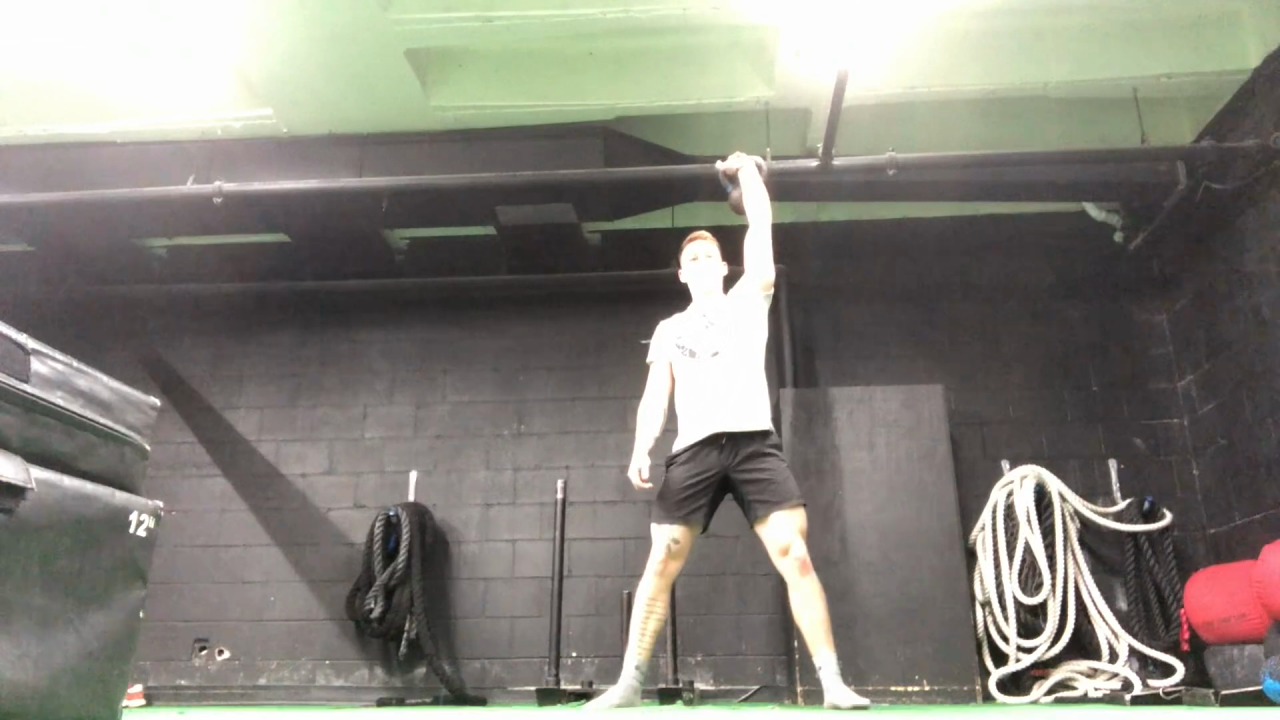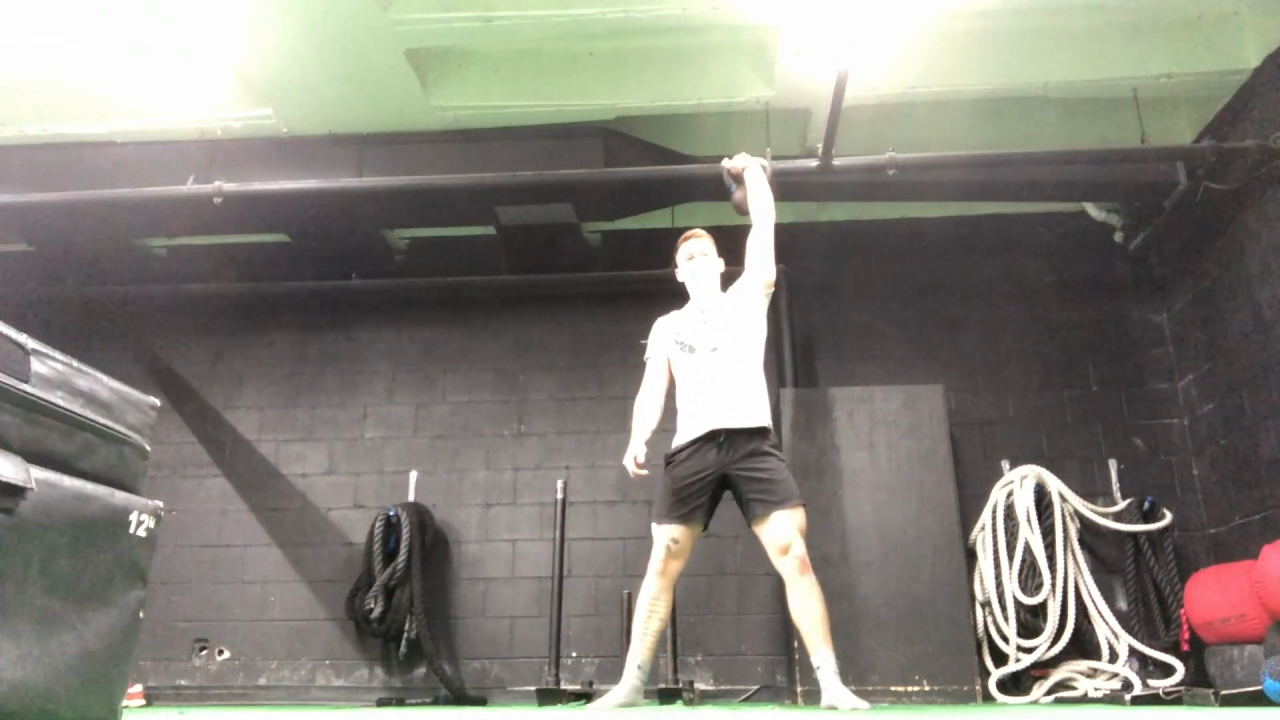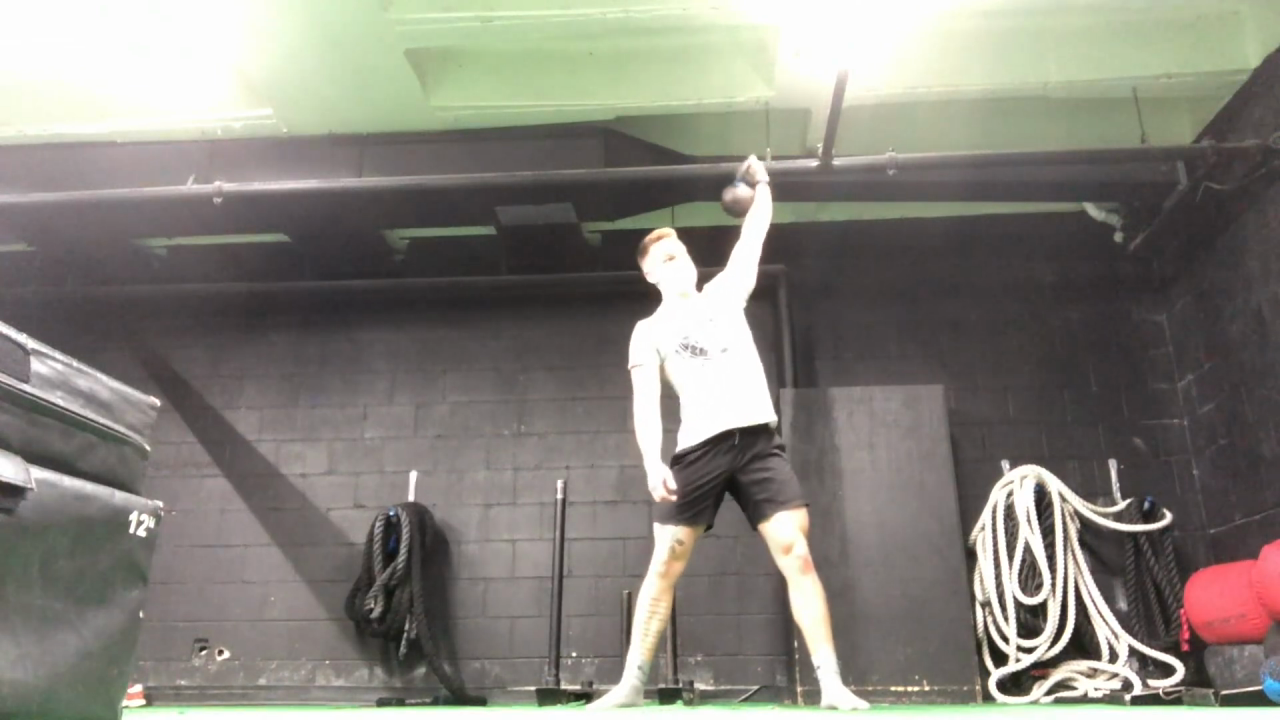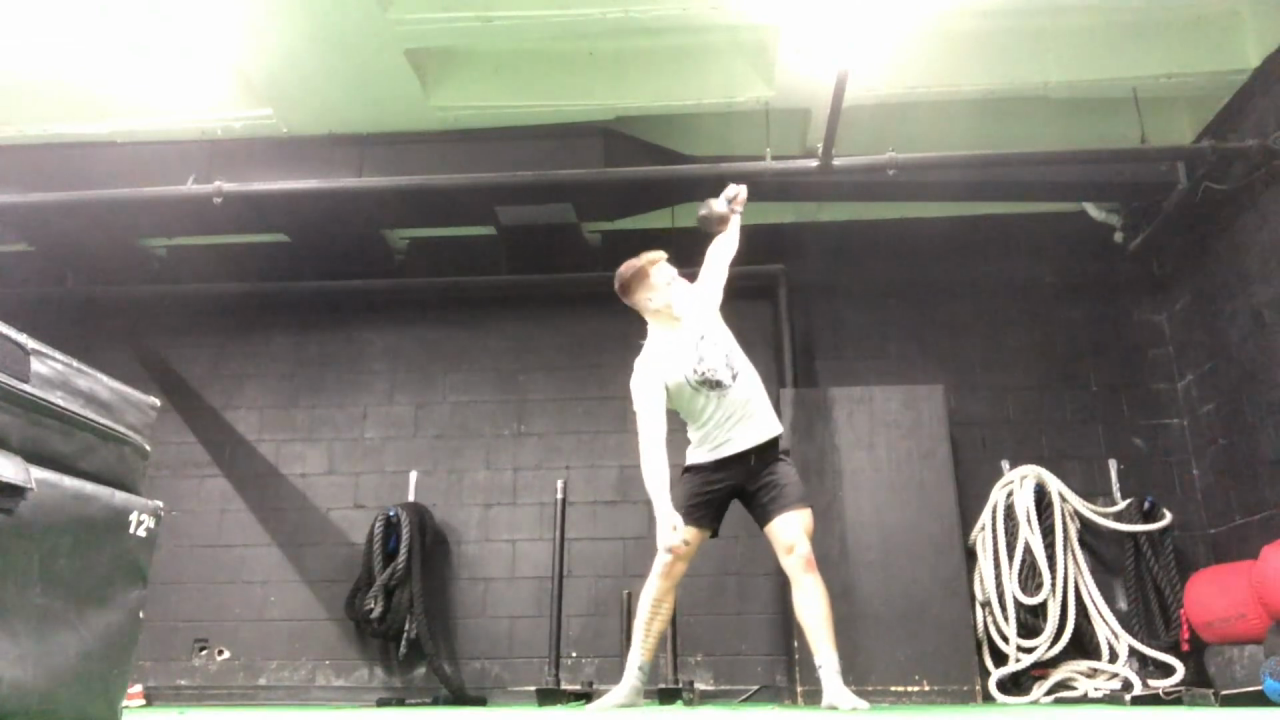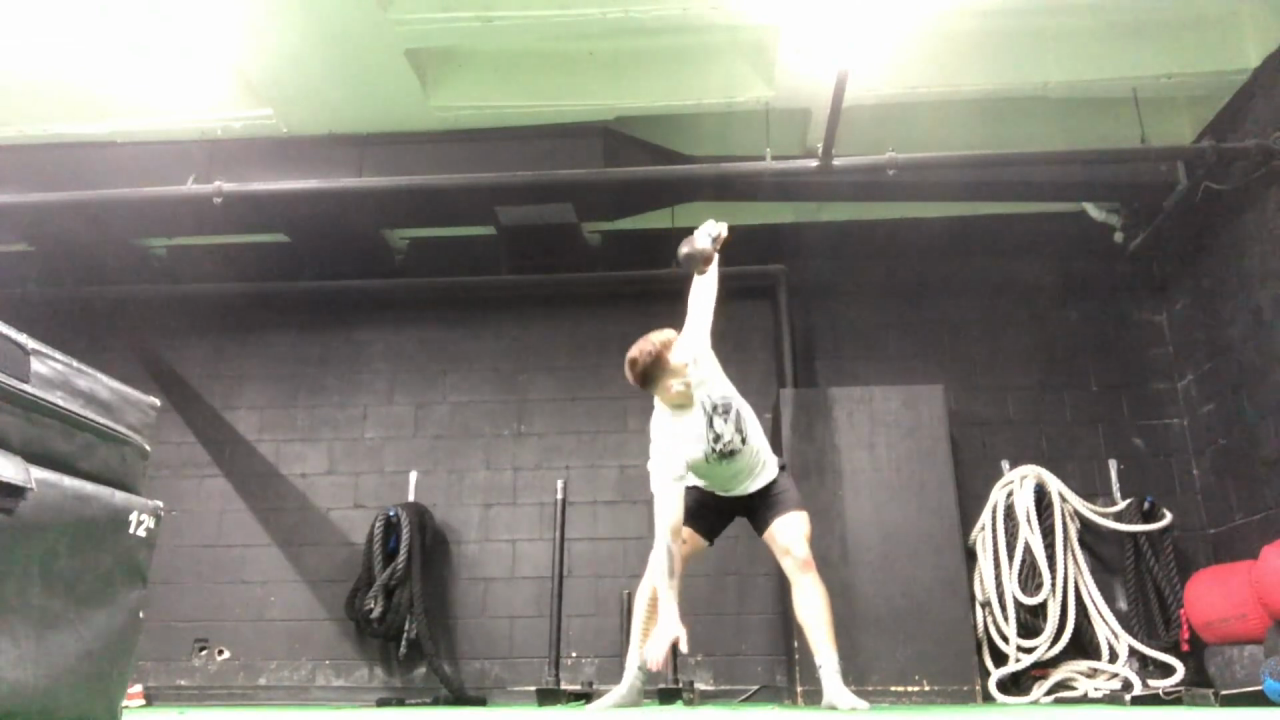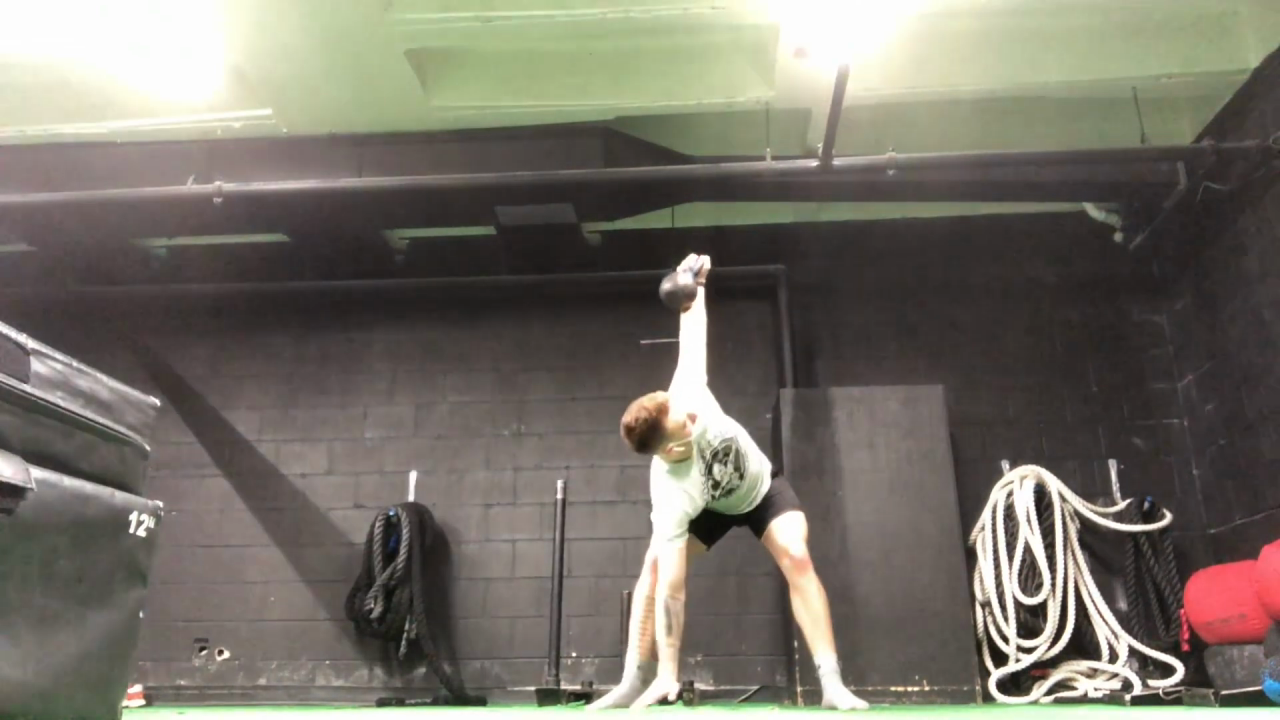
dt=0.7s
person 1, frame 1
left shoulder: (749, 301)
right shoulder: (669, 329)
left elbow: (760, 226)
right elbow: (655, 396)
left wrist: (745, 168)
right wrist: (641, 450)
left hip: (754, 443)
right hip: (694, 450)
left knee: (796, 557)
right knee: (661, 564)
left ankle: (833, 683)
right ankle: (629, 684)
person 1, frame 2
left shoulder: (748, 299)
right shoulder: (666, 326)
left elbow: (763, 226)
right elbow: (651, 390)
left wrist: (750, 169)
right wrist: (637, 438)
left hip: (753, 441)
right hip: (692, 448)
left knee: (794, 556)
right knee: (663, 563)
left ankle: (831, 683)
right ankle: (631, 682)
person 1, frame 3
left shoulder: (724, 295)
right shoulder: (649, 332)
left elbow: (754, 235)
right elbow: (645, 402)
left wrist: (761, 183)
right wrist: (652, 461)
left hip: (758, 440)
right hip: (698, 449)
left knee: (797, 555)
right knee: (665, 564)
left ankle: (832, 684)
right ankle: (632, 684)
person 1, frame 4
left shoulder: (698, 305)
right shoulder: (650, 368)
left elbow: (721, 252)
right elbow: (651, 443)
left wrist: (732, 212)
right wrist: (665, 513)
left hip: (766, 452)
right hip: (710, 463)
left knee: (800, 555)
right knee: (667, 563)
left ankle: (833, 685)
right ankle: (632, 684)
person 1, frame 5
left shoulder: (694, 359)
right shoulder: (669, 442)
left elbow: (701, 300)
right elbow: (668, 530)
left wrist: (709, 252)
right wrist: (669, 614)
left hip: (767, 479)
right hip: (712, 492)
left knee: (800, 557)
right knee: (660, 561)
left ankle: (833, 685)
right ankle: (632, 683)
person 1, frame 6
left shoulder: (688, 396)
right shoulder: (672, 495)
left elbow: (692, 337)
right elbow: (671, 586)
left wrist: (695, 285)
right wrist: (667, 673)
left hip: (762, 485)
right hip: (711, 507)
left knee: (796, 558)
right knee: (655, 565)
left ankle: (831, 683)
right ankle: (634, 681)
